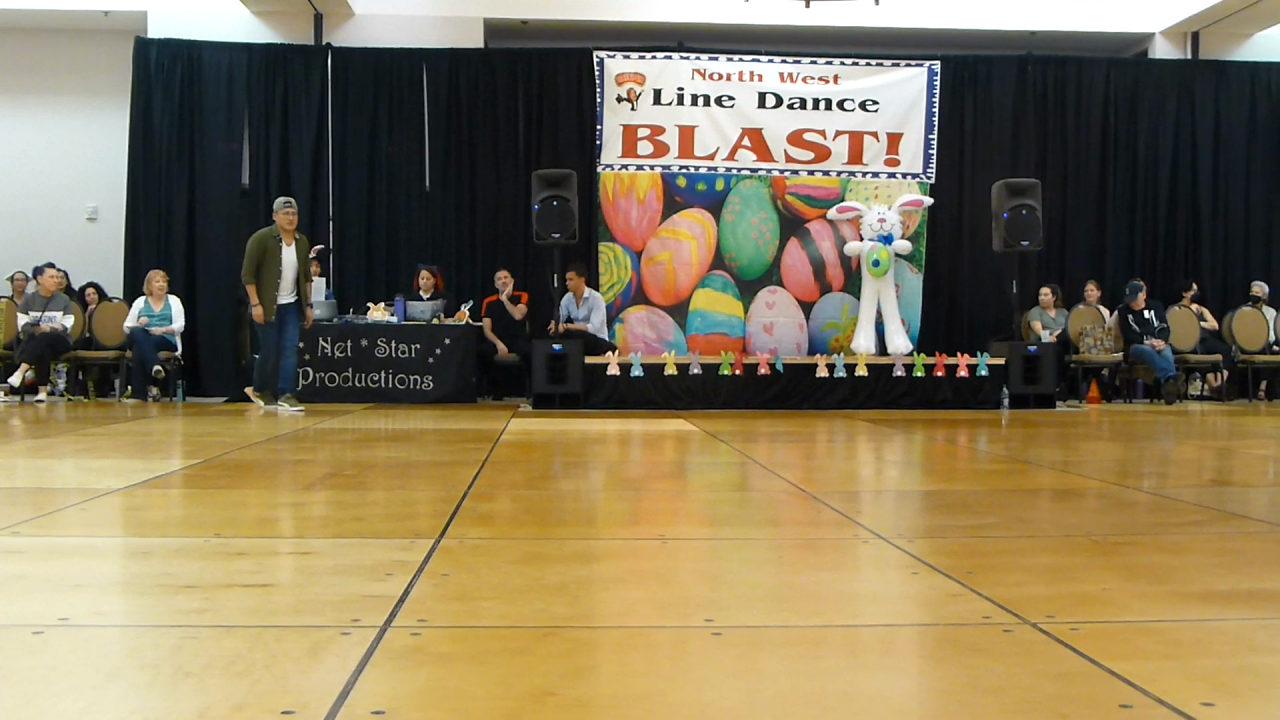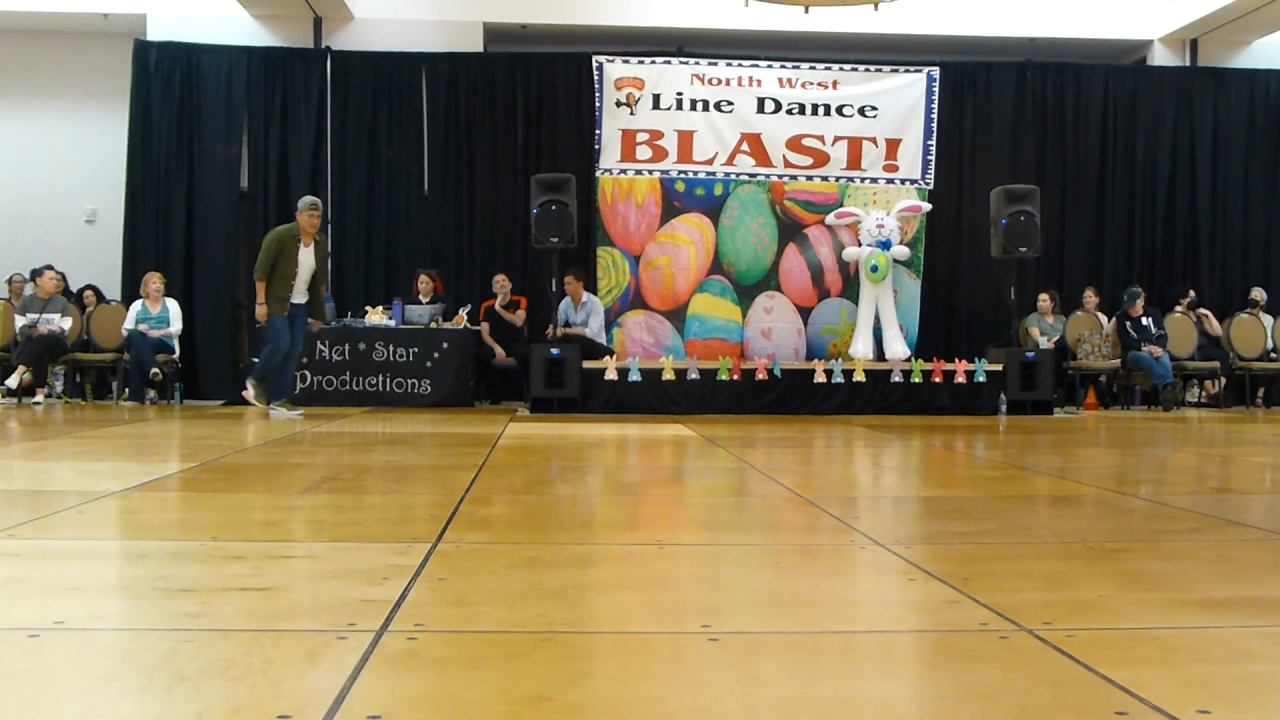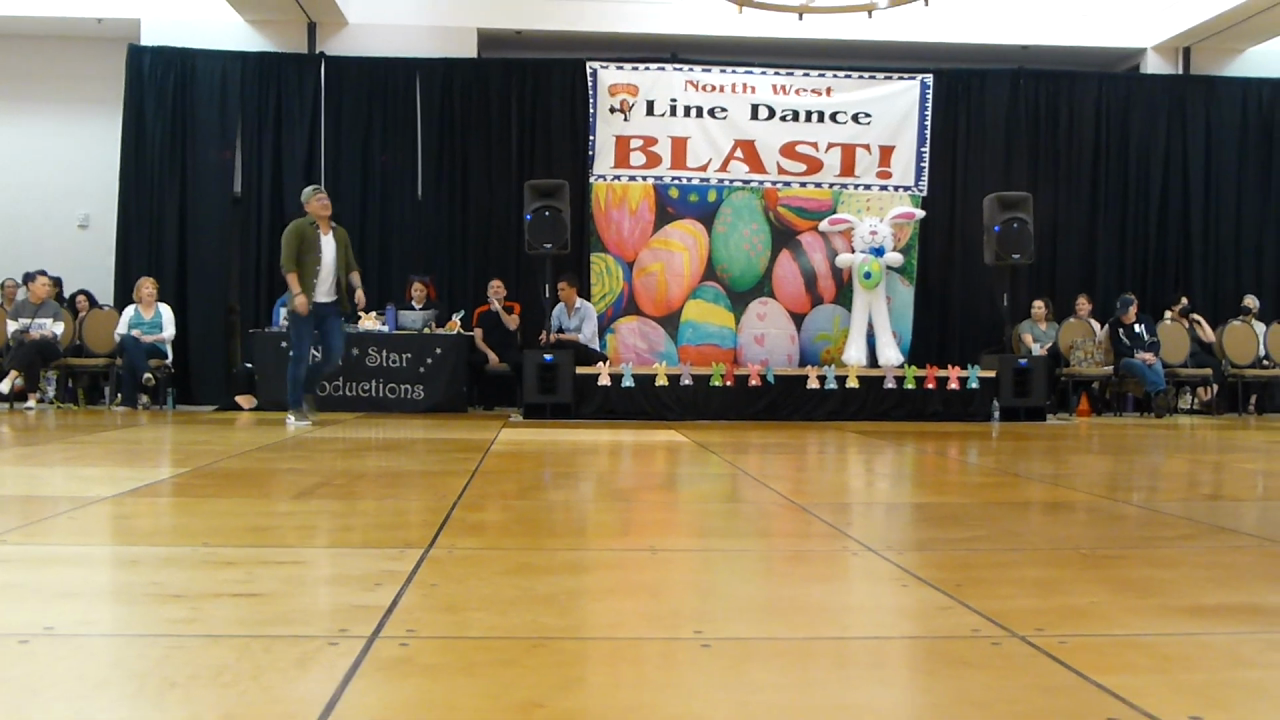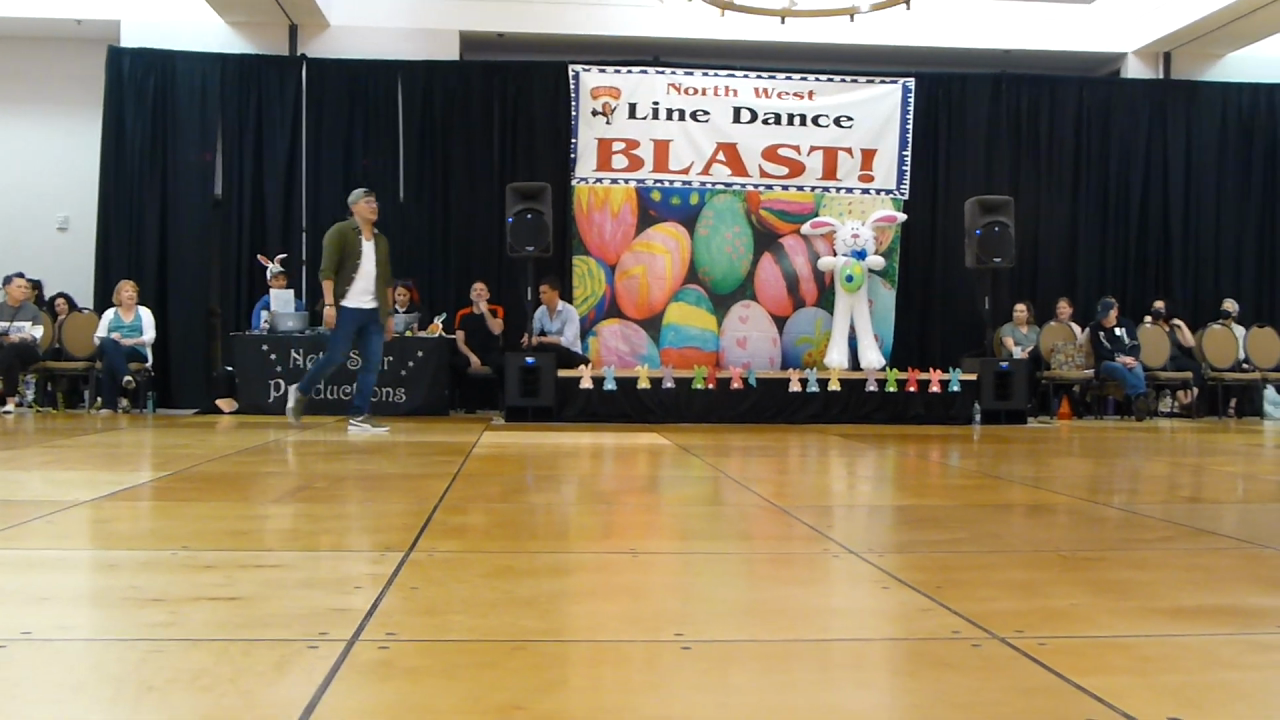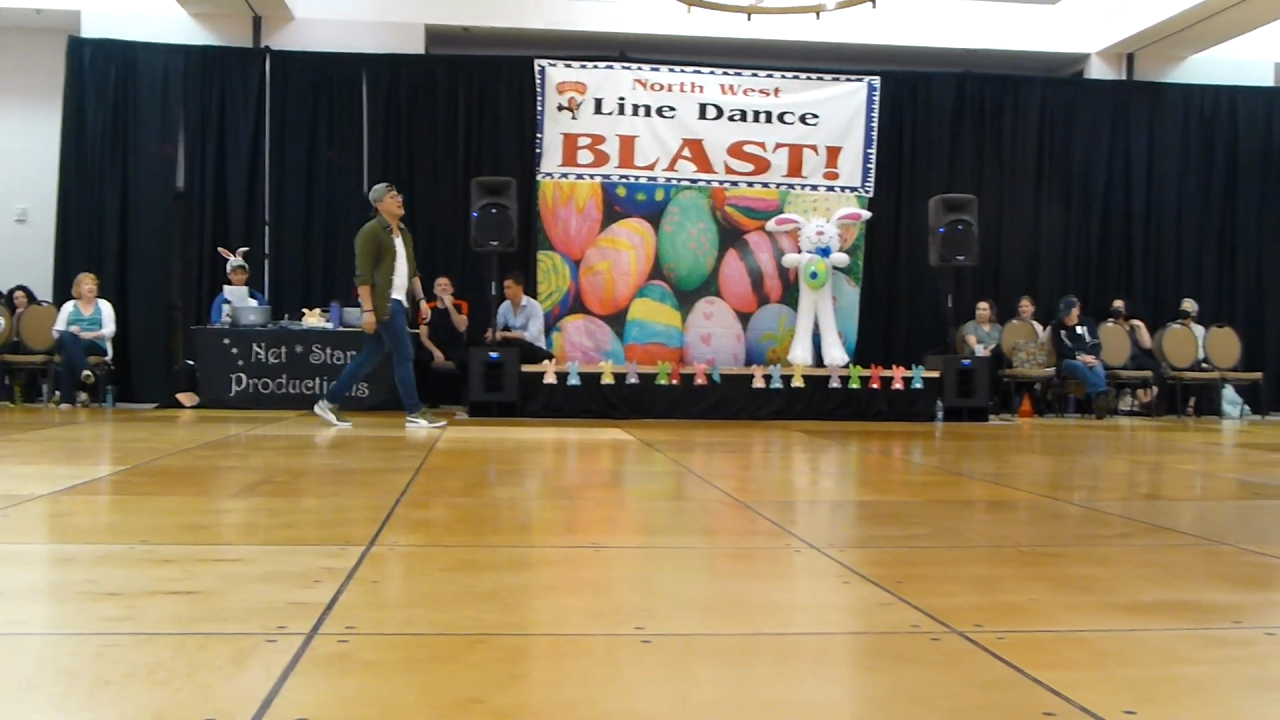
dt=0.5s
person 1, frame 1
left shoulder: (302, 242)
right shoulder: (261, 239)
left elbow: (306, 276)
right elbow: (248, 274)
left wrist: (308, 304)
right wrist: (255, 304)
left hip: (292, 305)
right hip: (267, 306)
left knee: (290, 349)
right knee: (269, 351)
left ankle: (285, 396)
right ankle: (259, 390)
person 1, frame 2
left shoulder: (321, 243)
right shoulder: (279, 236)
left elbow: (322, 278)
right elbow: (261, 270)
left wrist: (318, 311)
right wrist: (261, 302)
left hip: (302, 305)
right hip: (277, 301)
left knee: (294, 352)
right knee: (279, 345)
left ankle: (279, 399)
right ankle: (256, 380)
person 1, frame 3
left shoulder: (340, 233)
right shoulder: (297, 229)
left elbow: (350, 266)
right elbow: (288, 264)
left wrist: (358, 287)
right wrist: (297, 293)
left hip: (331, 304)
right hip: (305, 304)
left knee: (335, 353)
right knee: (301, 355)
left ankle: (307, 390)
right ankle: (295, 408)
person 1, frame 4
left shoulder: (380, 240)
right shoulder: (339, 233)
left elbow: (386, 280)
right elbow: (327, 270)
left wrist: (389, 314)
right wrist: (329, 304)
left hip: (373, 310)
right hip: (346, 307)
left knee: (373, 361)
right knee: (335, 357)
left ankle: (359, 416)
right ankle: (300, 392)
person 1, frame 5
left shoulder: (403, 233)
right shoulder: (371, 232)
left elbow: (411, 271)
right elbow: (362, 275)
left wrist: (421, 299)
right wrist: (368, 310)
left hip: (397, 303)
right hip: (383, 305)
left knee: (368, 358)
right knee: (404, 356)
left ankle: (329, 402)
right ankle: (414, 412)
